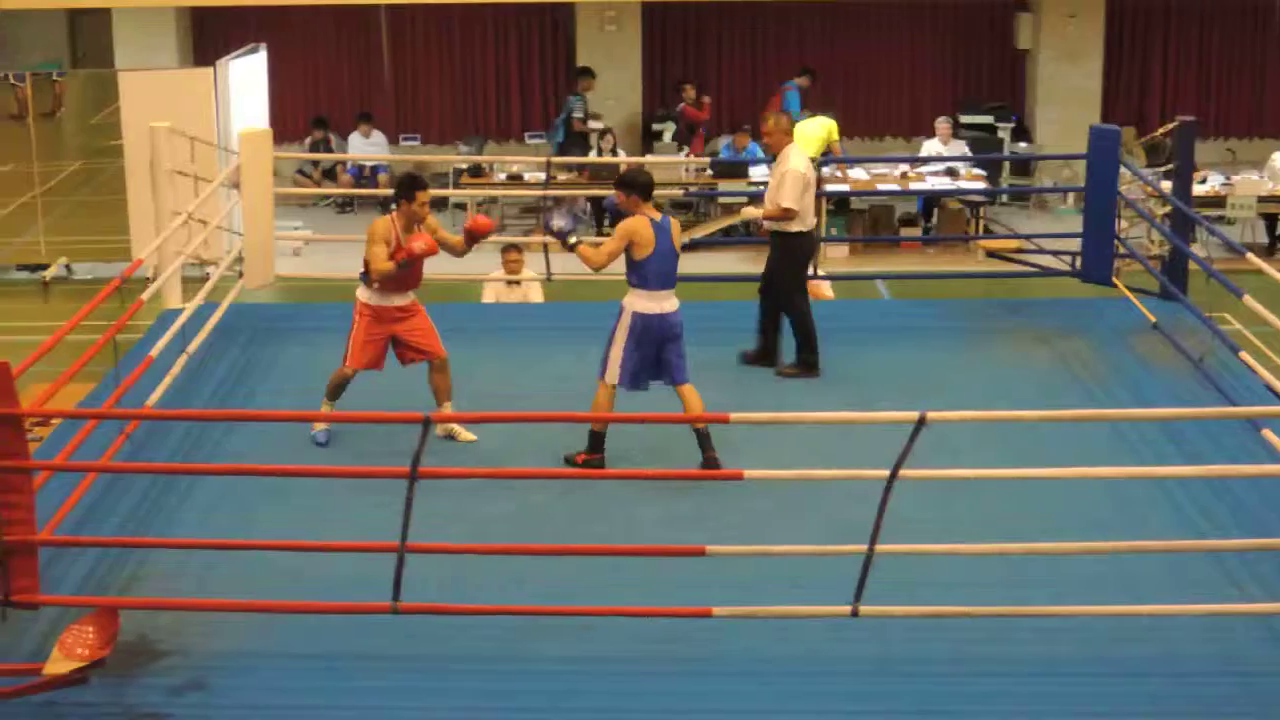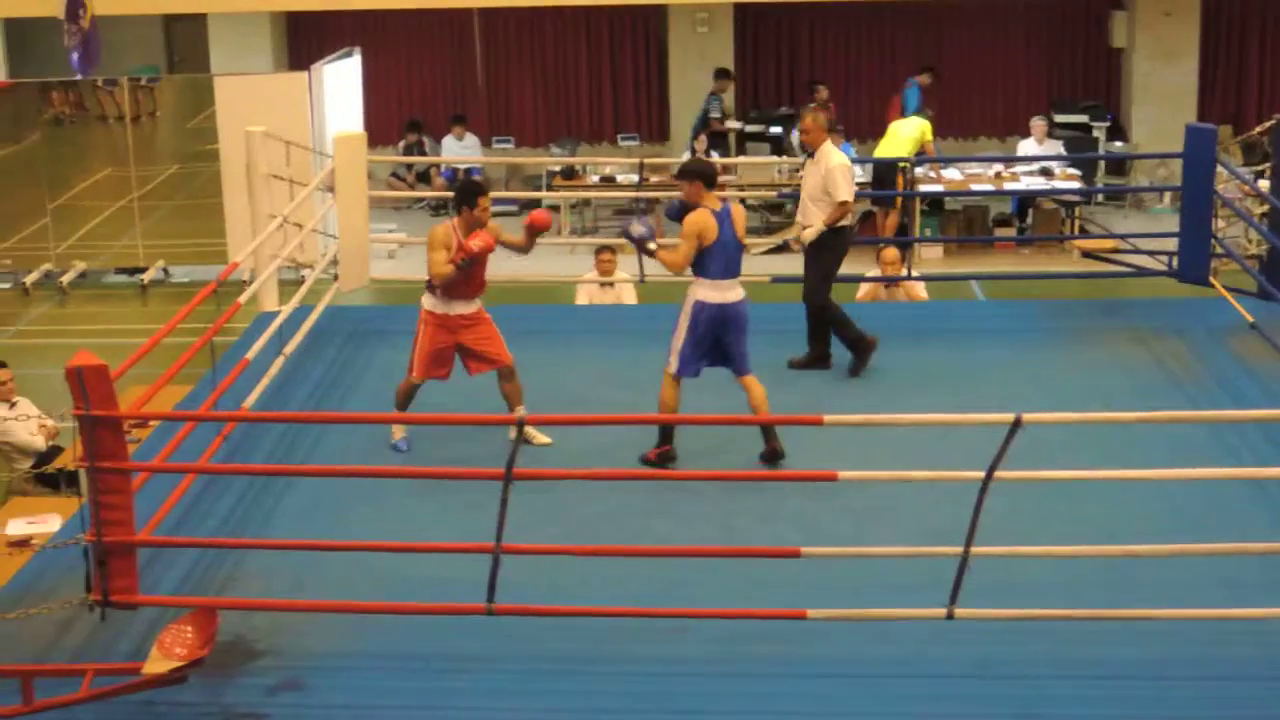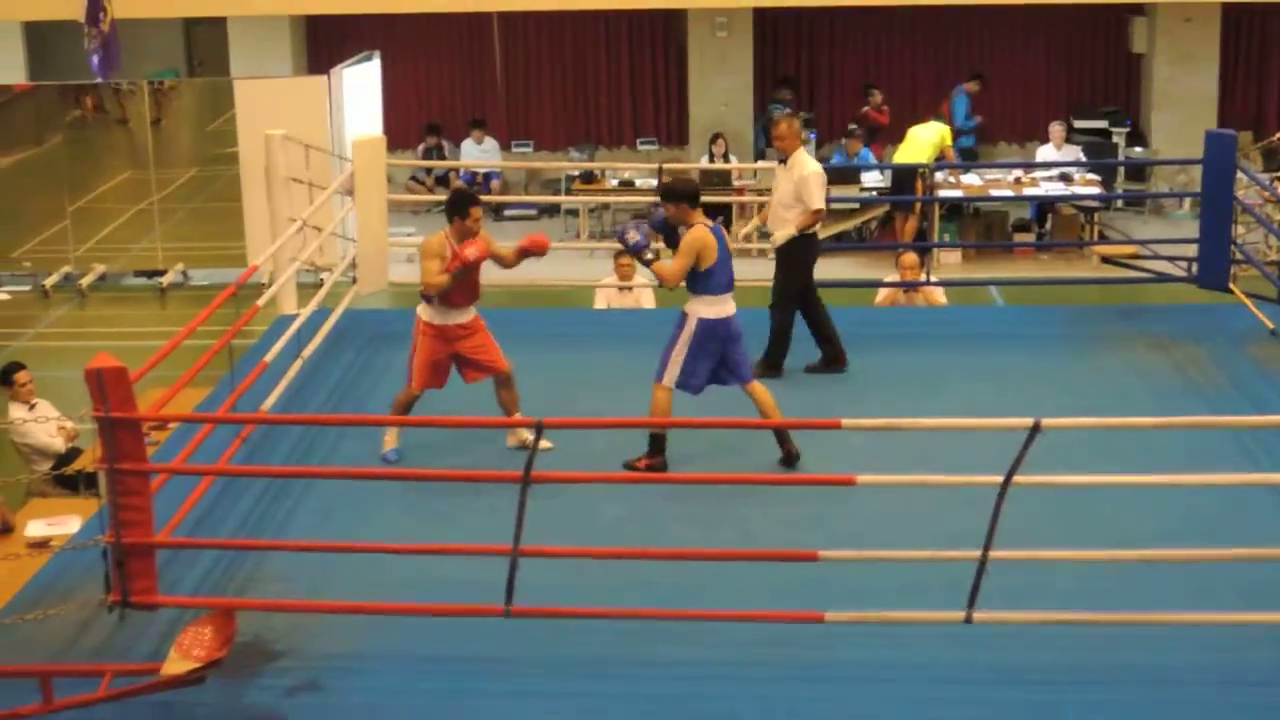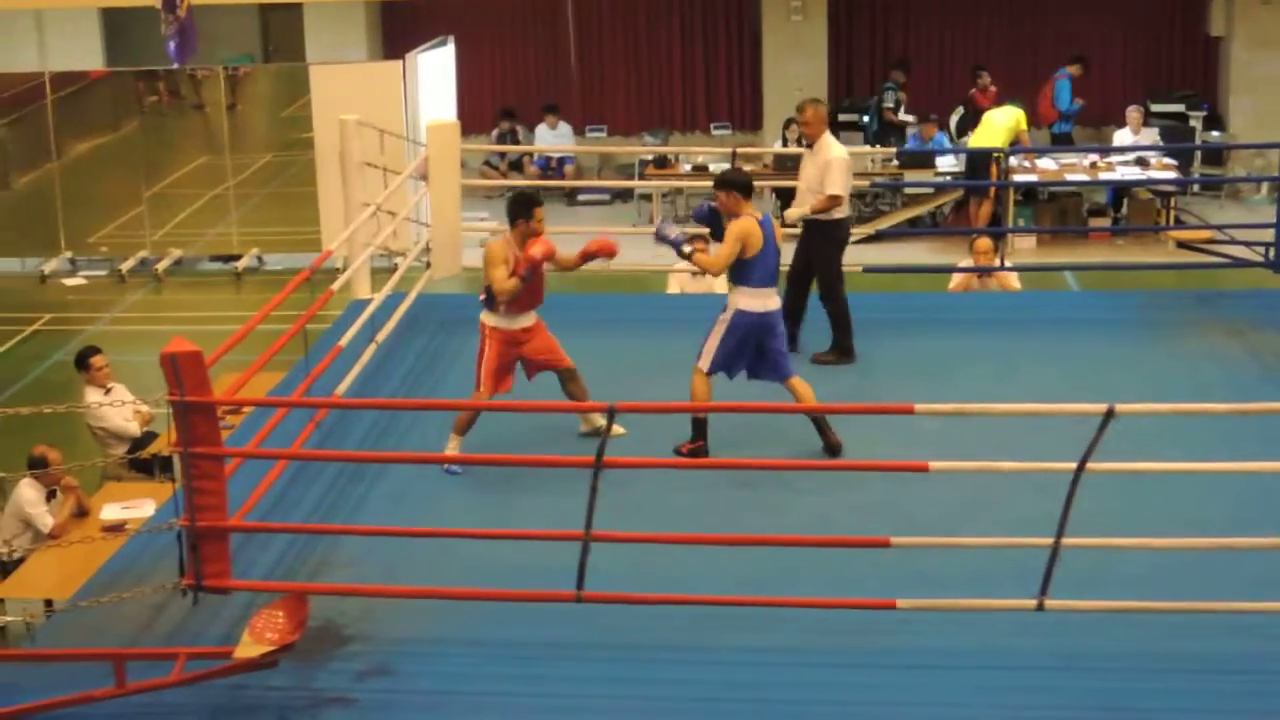
dt=0.5s
person 1, frame 1
left shoulder: (631, 226)
right shoulder: (674, 225)
left elbow: (597, 262)
left wrist: (569, 239)
left hip: (639, 312)
right hip: (669, 312)
left knee: (607, 382)
right knee: (682, 383)
left ankle: (593, 453)
right ankle: (709, 454)
person 1, frame 2
left shoulder: (695, 219)
right shoulder: (738, 212)
left elbow: (679, 264)
left wrist: (649, 245)
left hip: (704, 302)
right hip: (735, 301)
left knee: (672, 375)
right knee: (746, 375)
left ankle: (665, 447)
right ankle: (773, 443)
person 1, frame 3
left shoulder: (694, 237)
right shoulder: (719, 230)
left elbow: (671, 280)
left wrist: (645, 254)
right wrist: (671, 239)
left hip: (701, 318)
right hip: (726, 315)
left knee: (664, 385)
right knee: (748, 381)
left ankle: (655, 456)
right ankle: (787, 446)
person 1, frame 4
left shoulder: (740, 226)
right shoulder: (770, 224)
left elbow: (716, 267)
left wrist: (684, 247)
left hip: (742, 310)
right hip: (771, 309)
left knee: (702, 372)
right knee: (788, 376)
left ankle: (698, 441)
right ankle: (828, 436)
person 2, frame 1
left shoulder: (427, 224)
right shoulder: (381, 227)
left elbow: (458, 249)
right elbow: (377, 272)
left wrist: (472, 236)
right wrist: (407, 257)
left hip: (406, 304)
right hip: (373, 306)
left knee: (439, 358)
right knee: (349, 369)
left ankle: (447, 421)
right ankle: (325, 413)
person 2, frame 2
left shoulder: (487, 229)
right shoulder: (441, 234)
left elbow: (522, 247)
right elbow: (437, 277)
left wrist: (532, 230)
right wrist: (466, 258)
left hip: (472, 312)
right hip: (438, 315)
left knee: (506, 366)
right knee: (416, 377)
left ankle: (520, 425)
right ankle: (398, 425)
person 2, frame 3
left shoulder: (480, 238)
right shoulder: (434, 245)
left elbow: (505, 260)
right elbow: (431, 287)
left wrist: (523, 250)
right wrist: (461, 266)
left hip: (467, 320)
right hip: (435, 325)
left knee: (504, 372)
right knee: (415, 388)
left ankle: (519, 433)
right ankle: (391, 435)
person 2, frame 4
left shoulder: (536, 242)
right shoulder: (497, 249)
left elbow: (561, 263)
right elbow: (501, 293)
left wrist: (589, 253)
right wrist: (530, 267)
left hip: (529, 323)
right hip: (499, 328)
left knee: (567, 368)
right knee: (483, 395)
left ankle: (591, 420)
right ankle: (452, 448)
person 3, frame 1
left shoulder: (794, 167)
right shoulder: (787, 159)
left elbow: (788, 211)
left wrist: (757, 214)
right wrist: (763, 214)
left hip: (794, 241)
right hip: (787, 239)
left knee: (793, 301)
right knee: (768, 292)
left ankle: (808, 362)
right ankle: (766, 350)
person 3, frame 2
left shoulder: (834, 162)
right shoulder: (814, 160)
left elbow: (843, 204)
left wrist: (816, 229)
right wrist: (802, 228)
left hip: (830, 237)
right hip: (817, 237)
left knee: (816, 296)
right knee: (812, 296)
left ankle: (862, 342)
right ankle: (817, 353)
person 3, frame 3
left shoulder: (809, 170)
right shoulder: (784, 166)
left elbow: (817, 213)
left wrist: (789, 232)
right wrist: (754, 224)
left hip: (799, 245)
right hip: (790, 243)
left knee: (782, 304)
right knee: (808, 301)
left ankle: (772, 363)
right ankle: (833, 357)
person 3, frame 4
left shoulder: (834, 155)
right shoulder: (811, 150)
left elbow: (835, 198)
left wrist: (802, 211)
left hip: (829, 229)
right hip: (813, 227)
left knee: (830, 290)
right knee: (796, 282)
left ankle: (843, 348)
right ankle: (787, 337)
